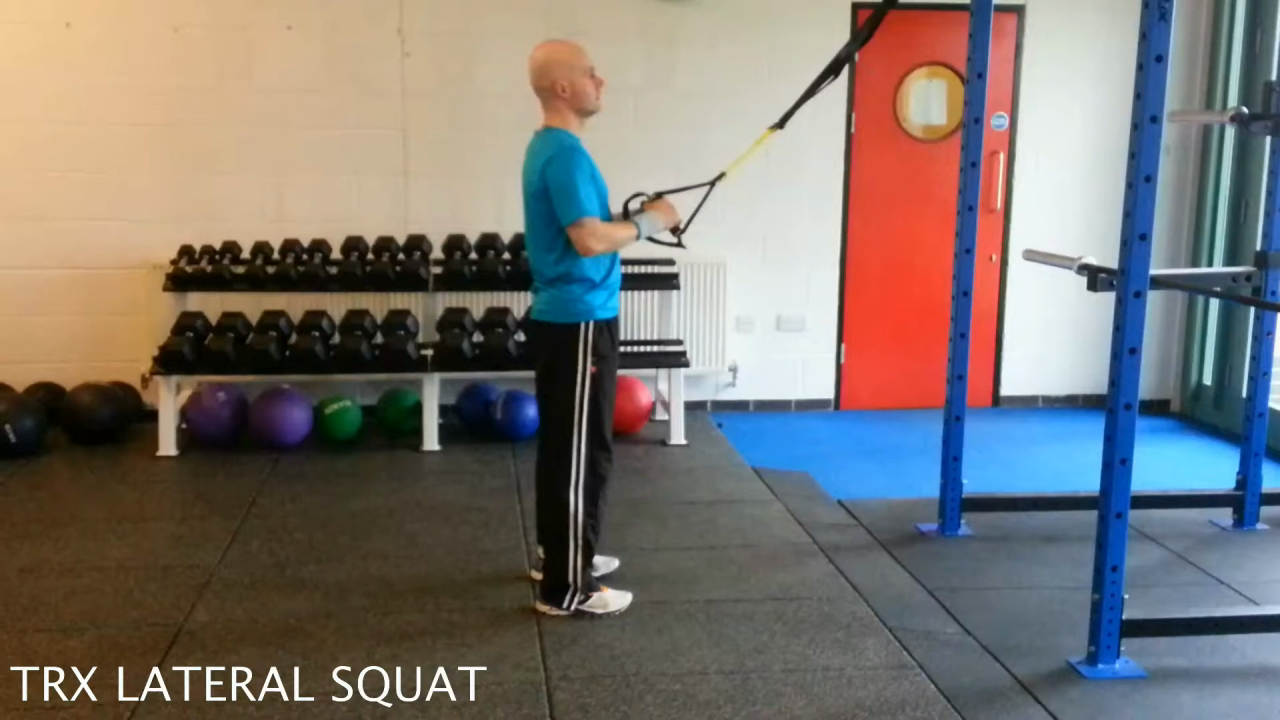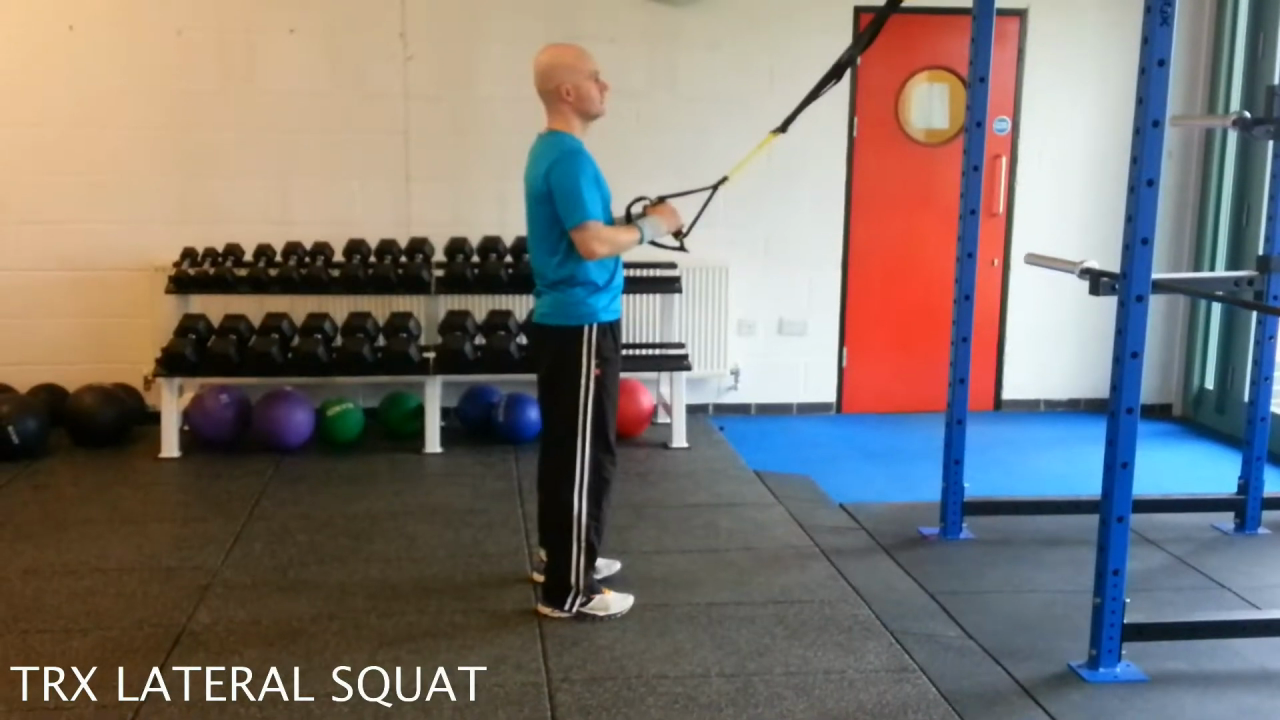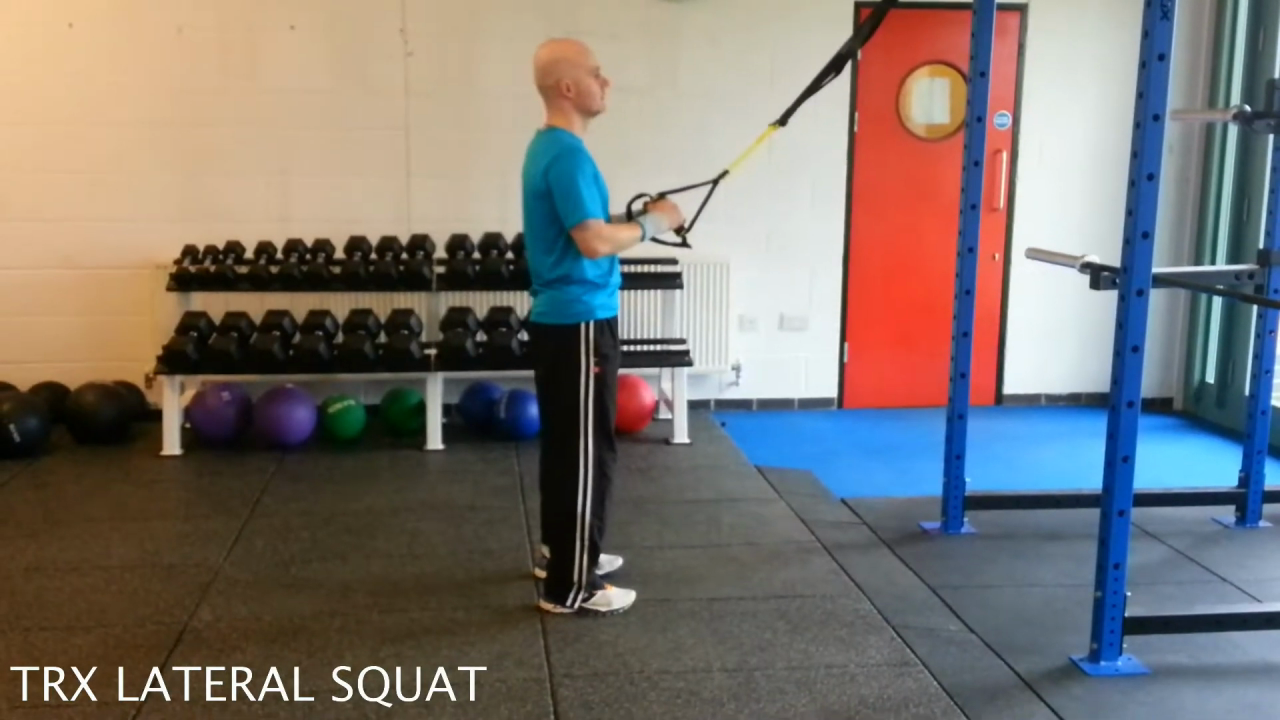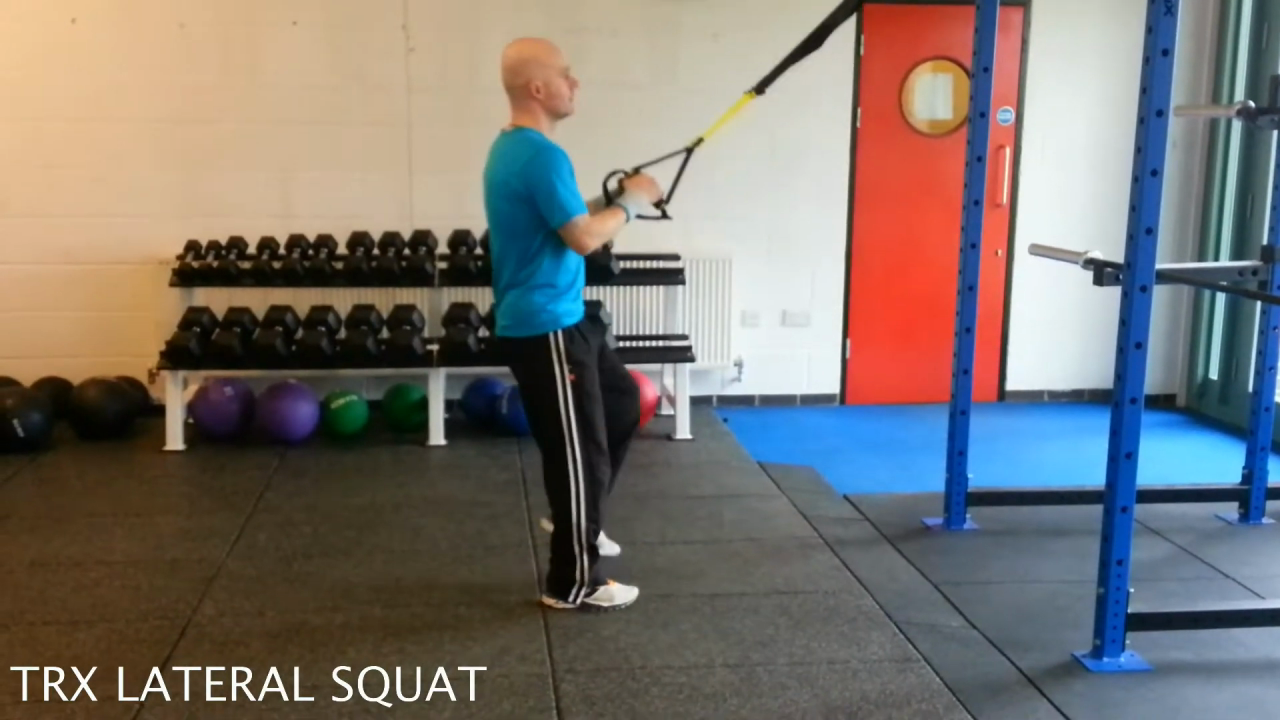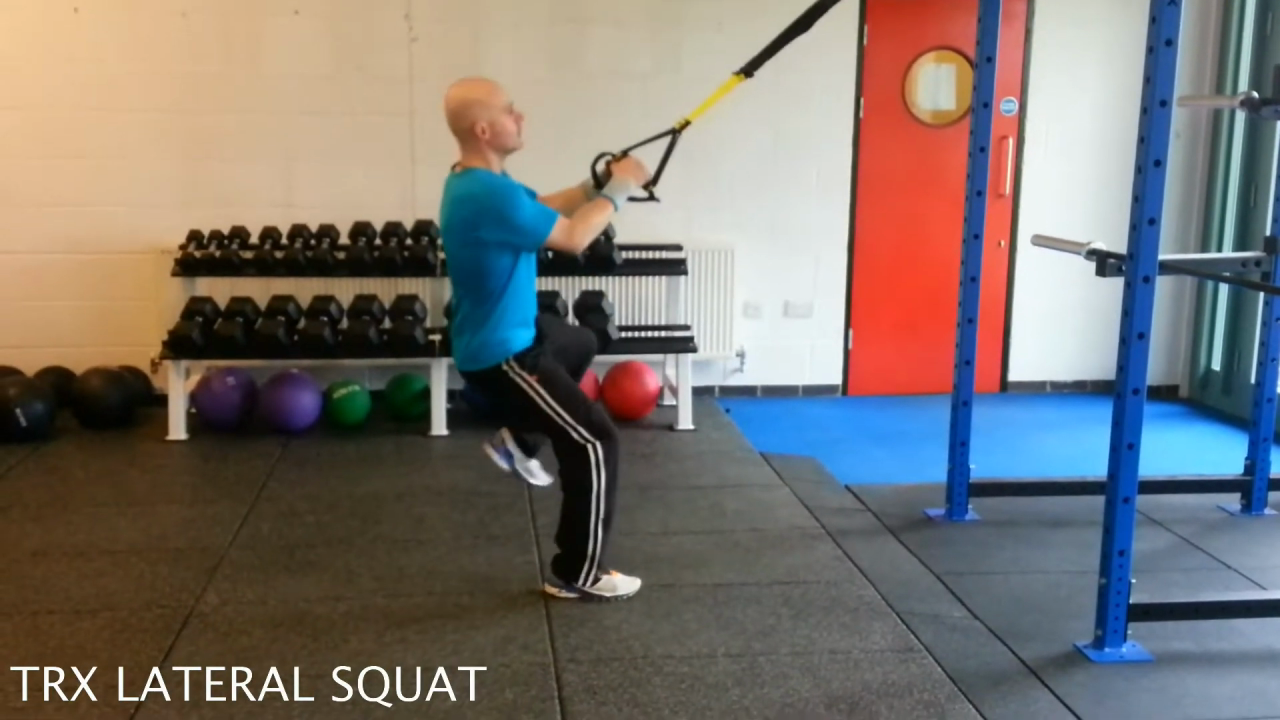
dt=0.7s
person 1, frame 1
left shoulder: (549, 147)
right shoulder: (564, 153)
right elbow: (588, 239)
left wrist: (632, 217)
right wrist: (648, 222)
left hip: (564, 317)
right hip: (577, 323)
left knee: (564, 447)
right knee: (582, 454)
left ankle: (559, 554)
right ankle: (566, 586)
person 1, frame 2
left shoulder: (551, 150)
right shoulder: (568, 157)
right elbow: (592, 243)
left wrist: (632, 221)
right wrist: (650, 226)
left hip: (564, 320)
right hip: (581, 326)
left knee: (564, 449)
right knee: (586, 456)
left ankle: (558, 555)
right ankle: (567, 589)
person 1, frame 3
left shoulder: (550, 147)
right shoulder: (567, 154)
right elbow: (592, 241)
left wrist: (635, 218)
right wrist: (652, 222)
left hip: (561, 318)
right hip: (578, 324)
left knee: (566, 446)
right knee: (588, 454)
left ankle: (560, 551)
right ankle: (570, 585)
person 1, frame 4
left shoulder: (510, 148)
right shoulder: (540, 155)
right elbow: (584, 238)
left wrist: (613, 198)
right wrist: (633, 201)
left hip: (547, 317)
right hip: (546, 329)
left knee: (624, 405)
right knee: (583, 452)
left ankle: (576, 522)
right ankle: (574, 584)
person 1, frame 5
left shoulder: (479, 181)
right shoulder: (486, 194)
left elbow: (543, 212)
right elbow: (572, 238)
left wrist: (600, 183)
right wrist: (619, 189)
left hip: (510, 332)
right hip: (501, 353)
left knee: (580, 345)
right knee: (596, 442)
left ankle: (515, 438)
right ankle: (577, 574)
